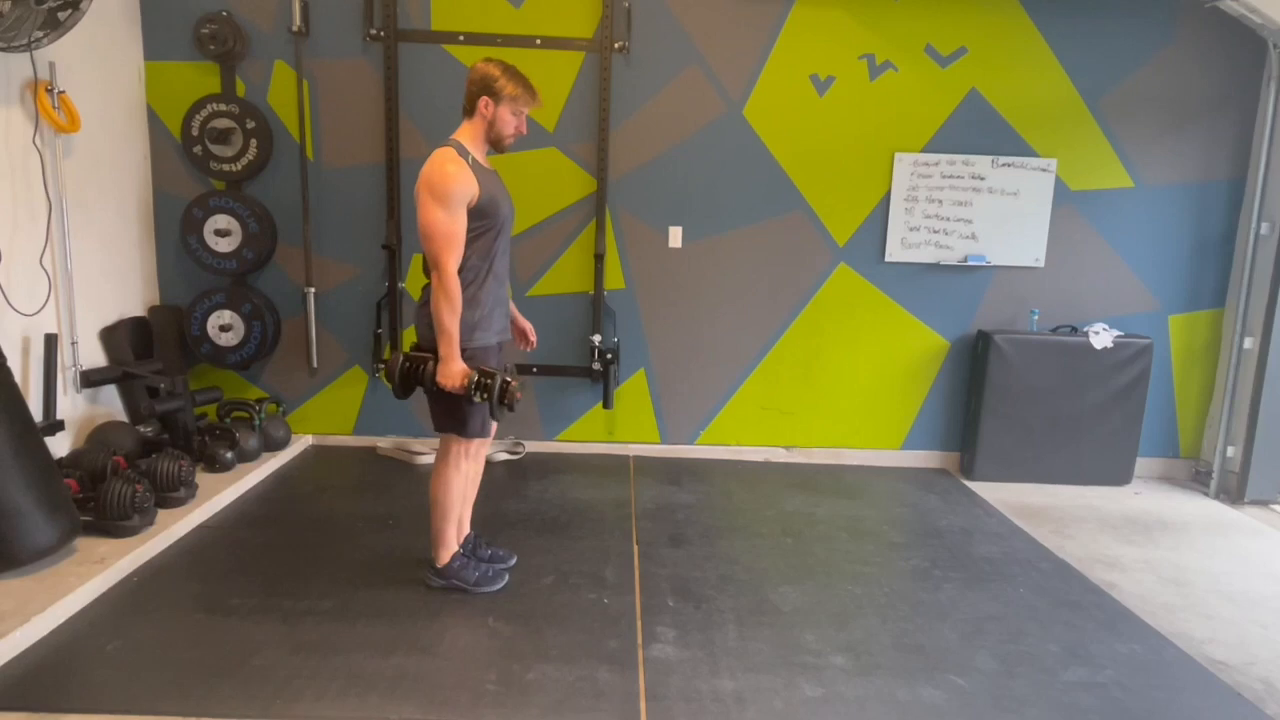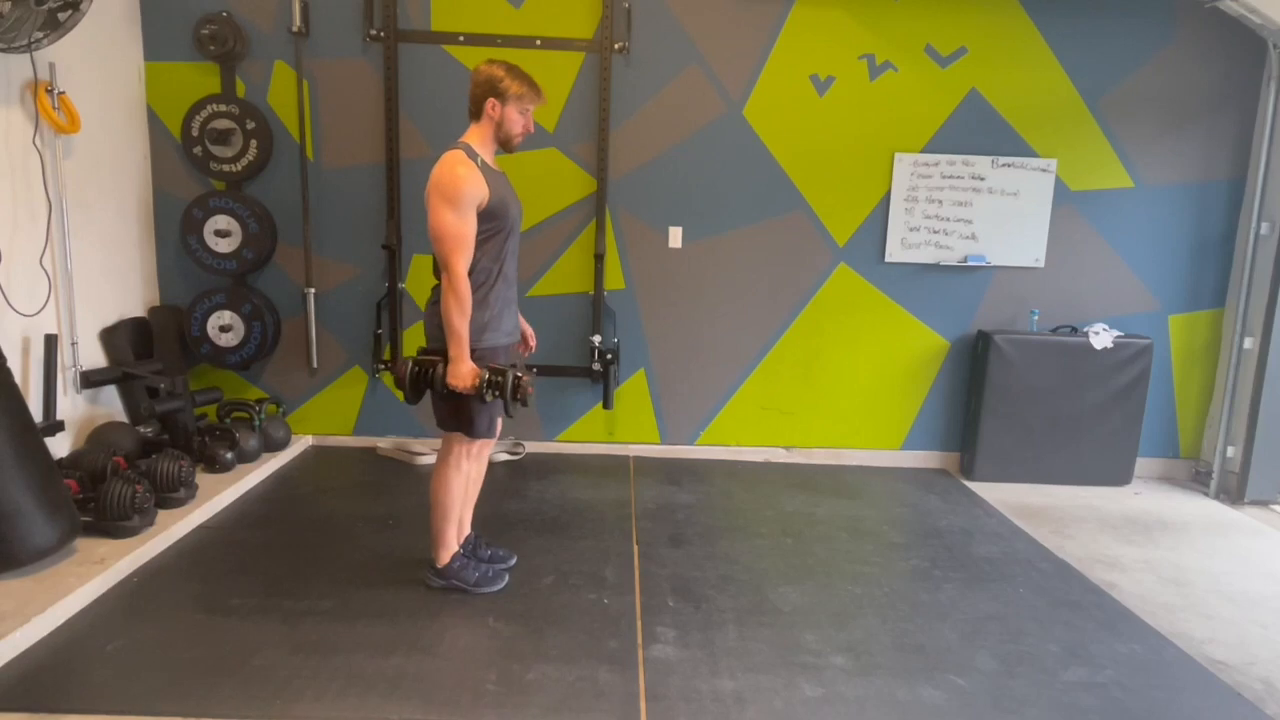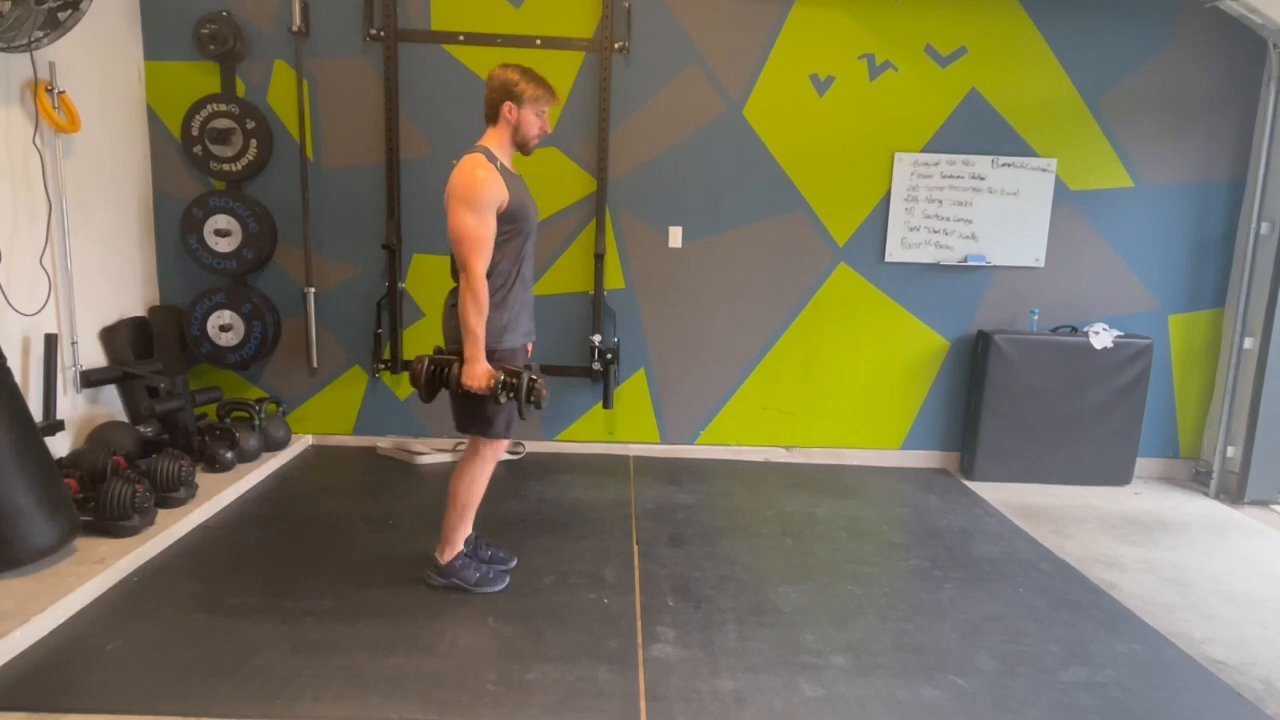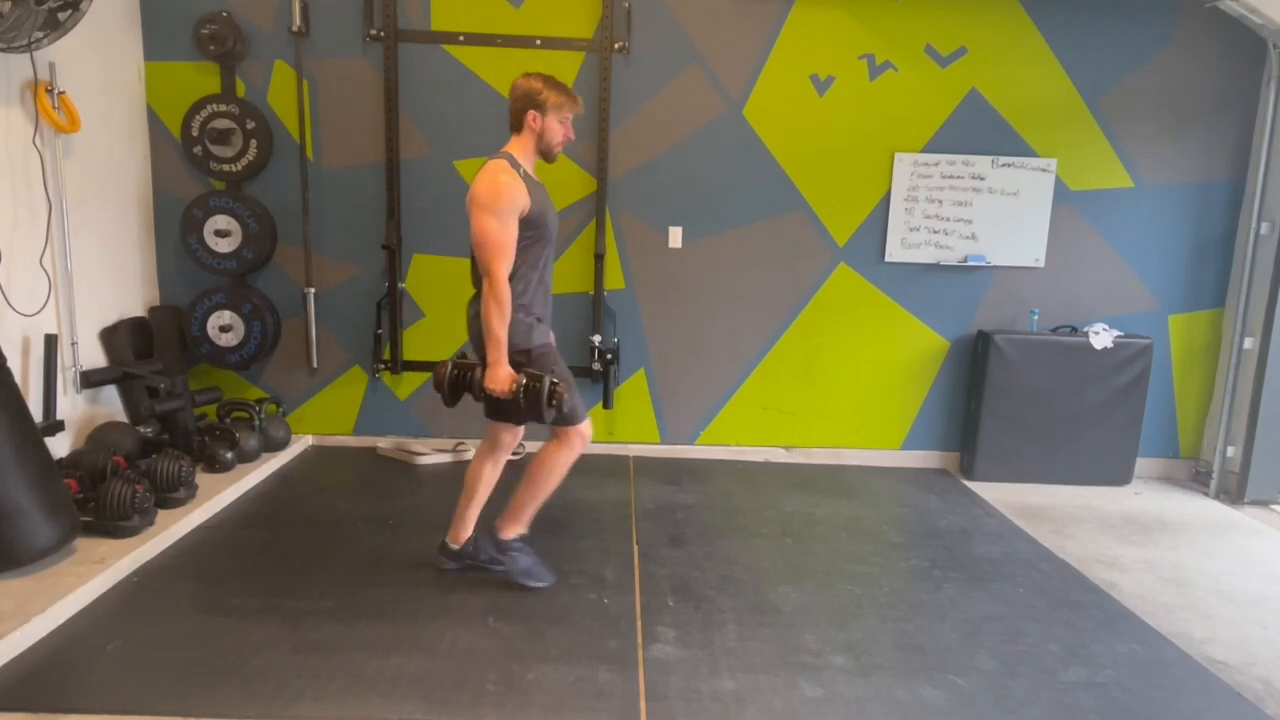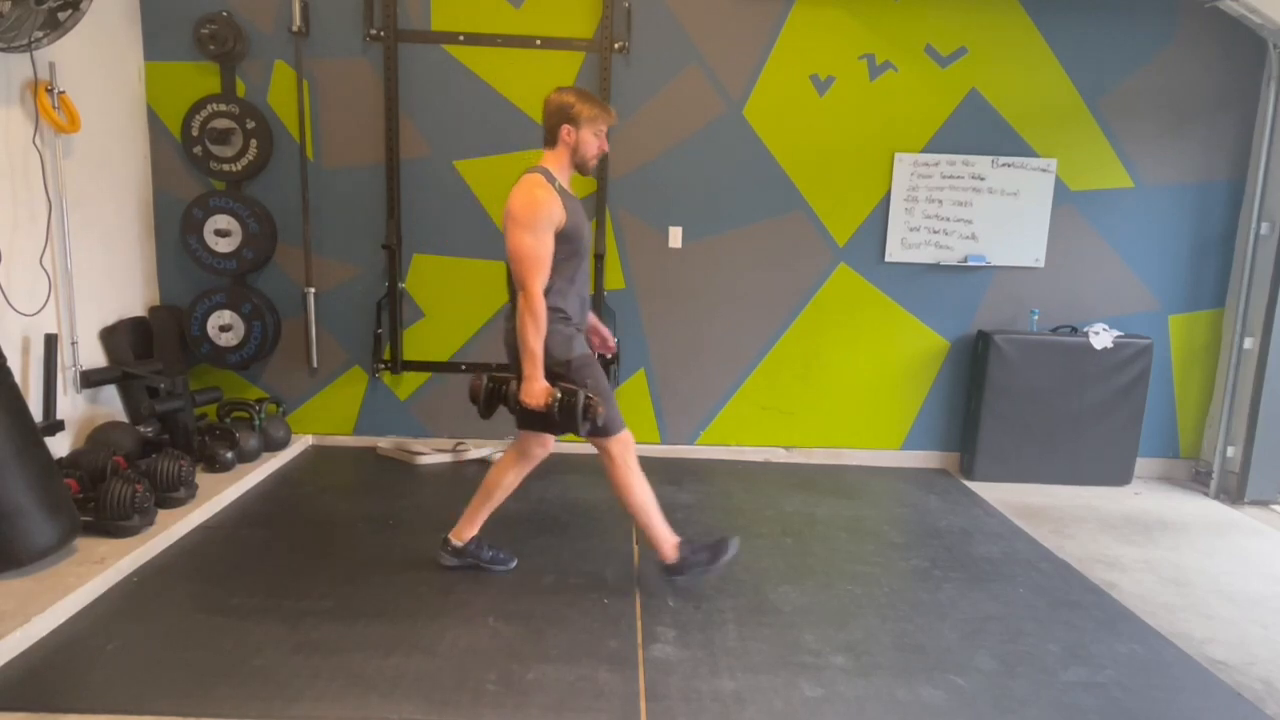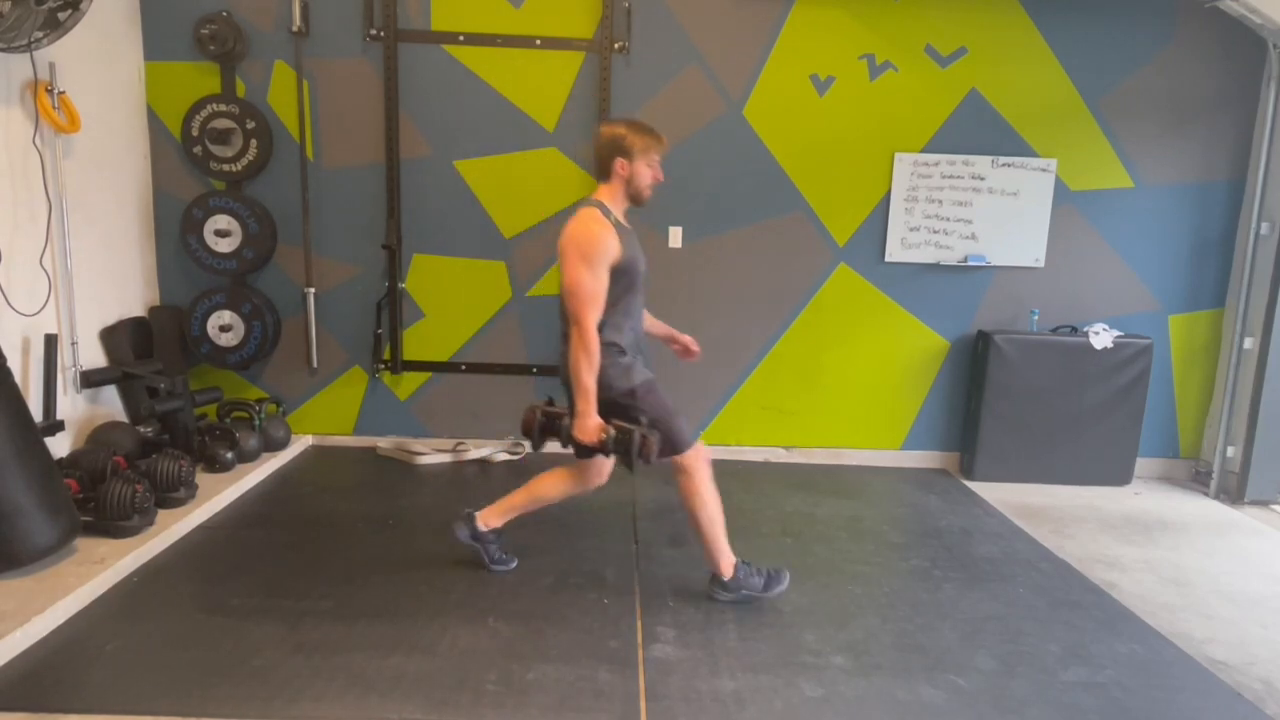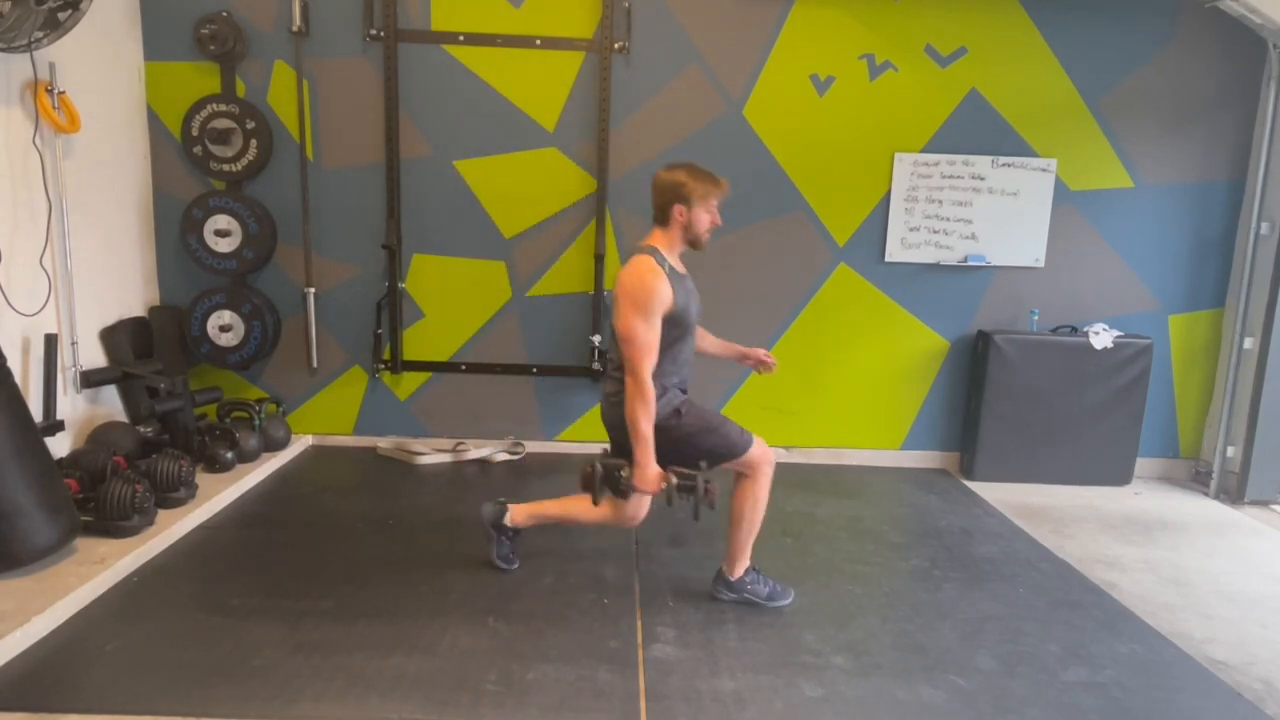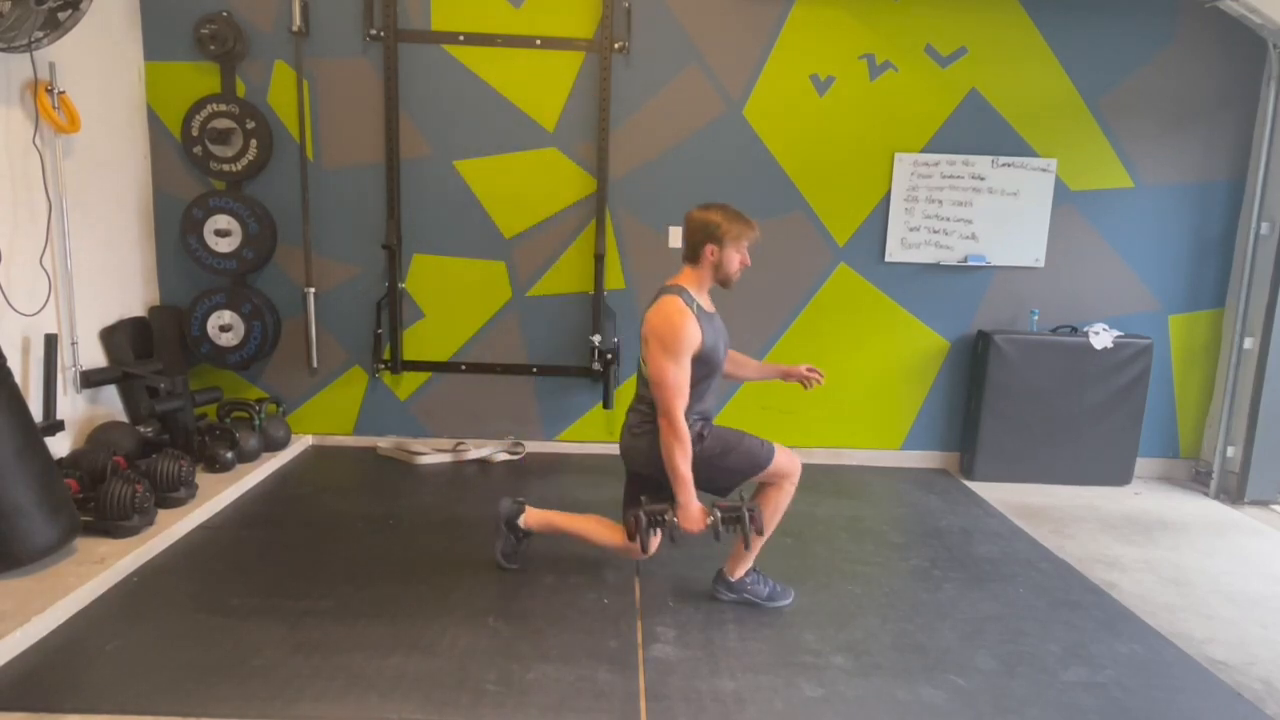
dt=0.2s
person 1, frame 1
left shoulder: (478, 167)
right shoulder: (448, 169)
right elbow: (445, 272)
left wrist: (511, 313)
right wrist: (449, 354)
left hip: (484, 330)
right hip: (461, 335)
left knee: (480, 437)
right knee: (462, 444)
left ankle: (462, 539)
right ankle: (446, 561)
person 1, frame 2
left shoulder: (486, 168)
right shoulder: (459, 172)
right elbow: (455, 273)
left wrist: (515, 319)
right wrist: (459, 356)
left hip: (492, 331)
right hip: (470, 336)
left knee: (484, 438)
right knee: (463, 445)
left ankle: (462, 539)
right ankle: (445, 562)
person 1, frame 3
left shoulder: (501, 171)
right shoulder: (478, 175)
right elbow: (473, 276)
left wrist: (518, 332)
right wrist: (475, 357)
left hip: (505, 333)
right hip: (487, 337)
left knee: (492, 442)
right knee: (487, 446)
left ankle: (462, 540)
right ankle: (448, 558)
person 1, frame 4
left shoulder: (522, 177)
right shoulder: (501, 181)
right elbow: (495, 280)
left wrist: (539, 330)
right wrist: (497, 360)
left hip: (524, 330)
right hip: (514, 336)
left knee: (502, 440)
right knee: (575, 431)
left ankle: (458, 542)
right ankle: (509, 535)
person 1, frame 5
left shoulder: (555, 190)
right shoulder: (536, 194)
right elbow: (530, 292)
left wrist: (588, 320)
right wrist: (533, 374)
left hip: (560, 338)
right hip: (552, 346)
left knee: (532, 447)
right knee: (618, 444)
left ankle: (460, 541)
right ankle: (673, 554)
person 1, frame 6
left shoulder: (610, 221)
right shoulder: (592, 230)
right elbow: (584, 327)
left wrist: (665, 331)
right wrist: (586, 410)
left hip: (614, 364)
right hip: (611, 374)
left knee: (591, 472)
right knee: (693, 459)
left ankle: (482, 524)
right ankle: (728, 573)
person 1, frame 7
left shoulder: (668, 262)
right shoulder: (647, 277)
right elbow: (639, 377)
left wrist: (738, 351)
right wrist: (644, 459)
left hip: (658, 402)
right hip: (655, 409)
left knee: (627, 513)
right knee: (758, 461)
left ankle: (508, 518)
right ankle: (736, 576)
person 1, frame 8
left shoulder: (695, 297)
right shoulder: (675, 317)
left elbow: (718, 359)
right elbow: (672, 419)
left wrist: (781, 371)
right wrist: (686, 500)
left hip: (651, 440)
right hip: (663, 442)
left knee: (637, 546)
right knee: (787, 469)
left ankle: (523, 519)
right ankle: (737, 576)
